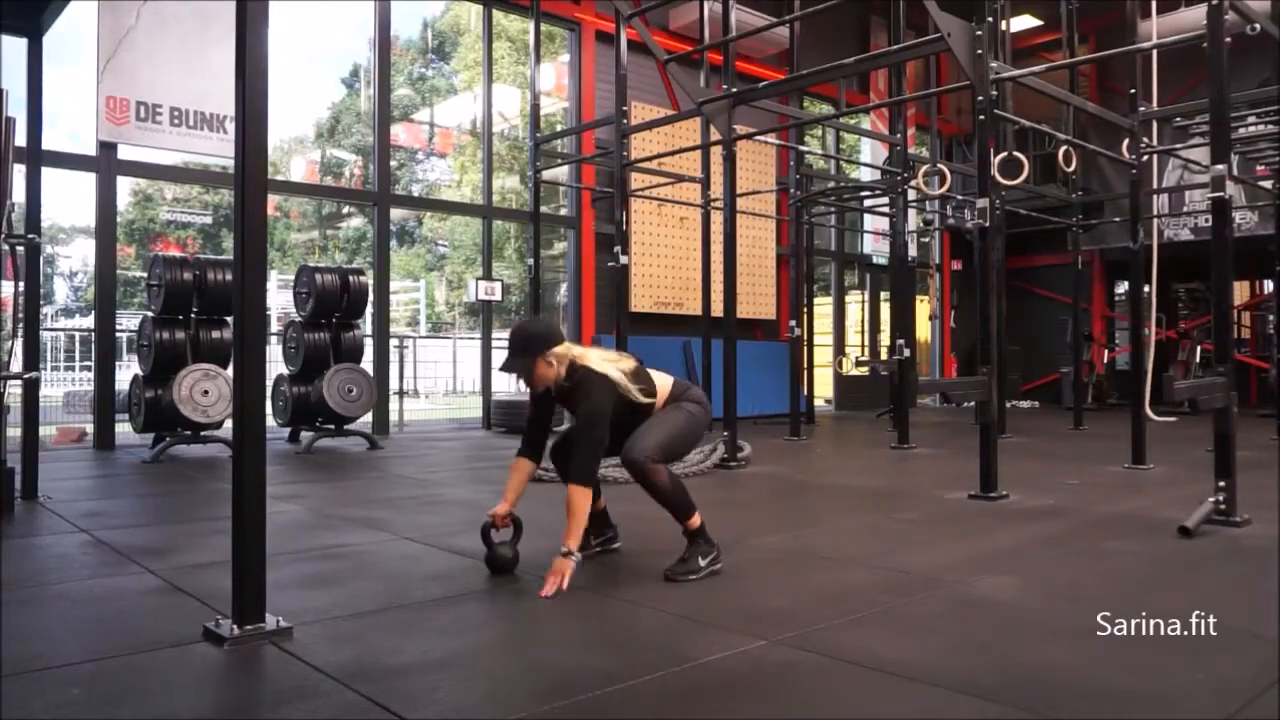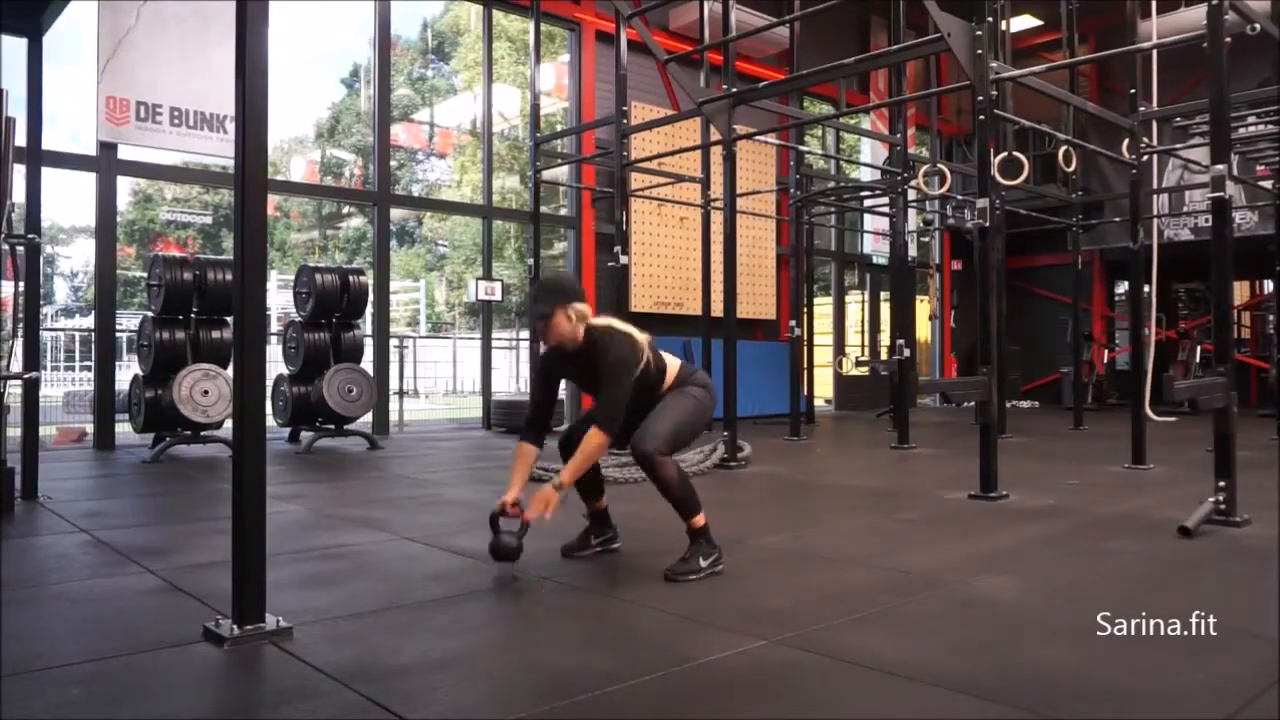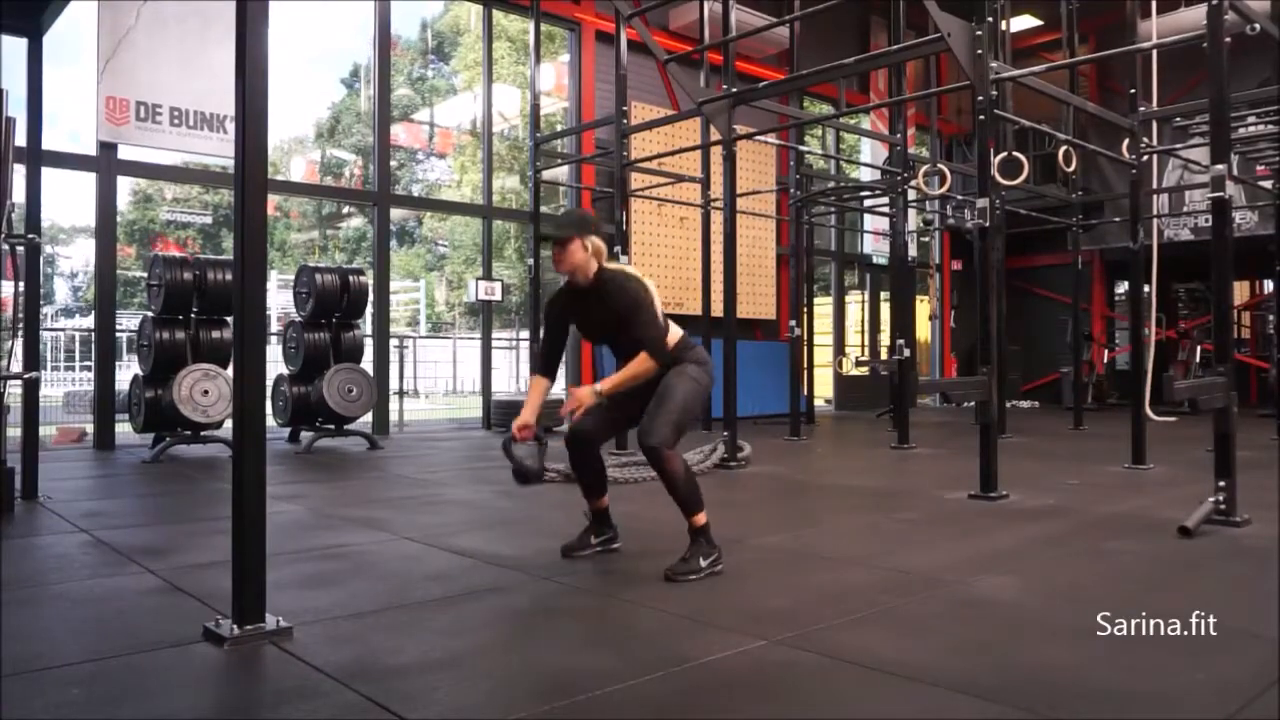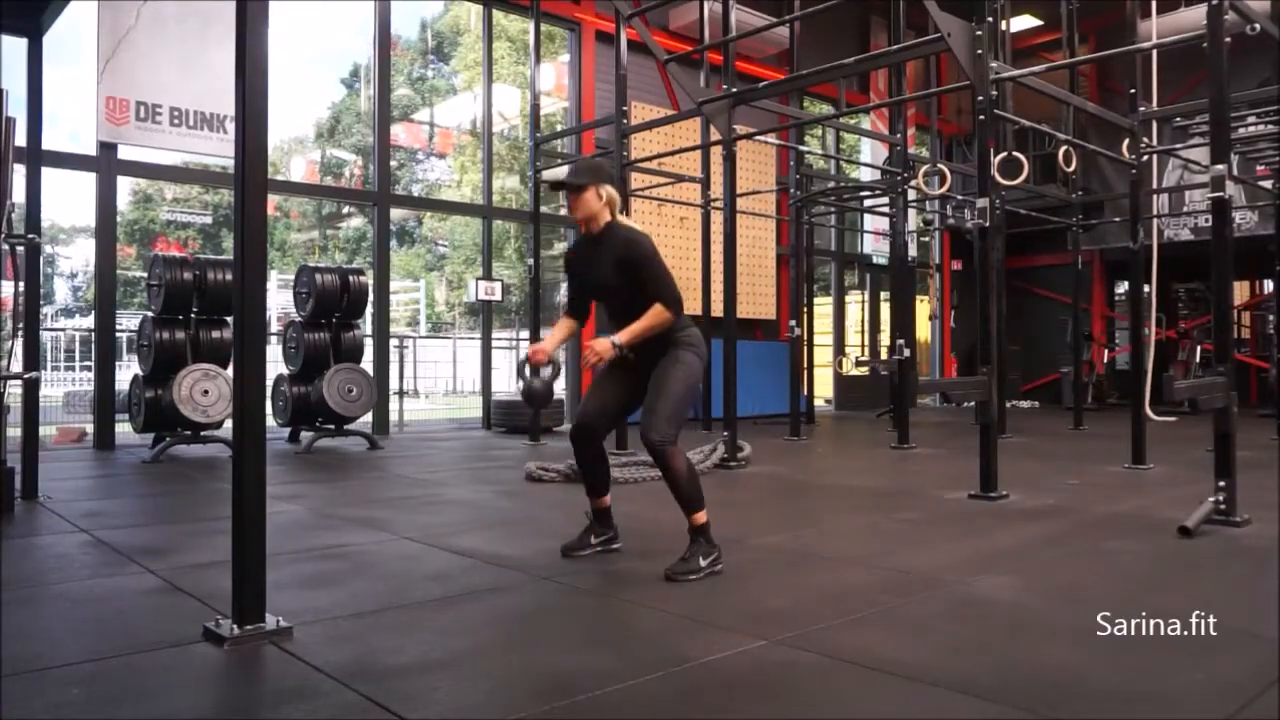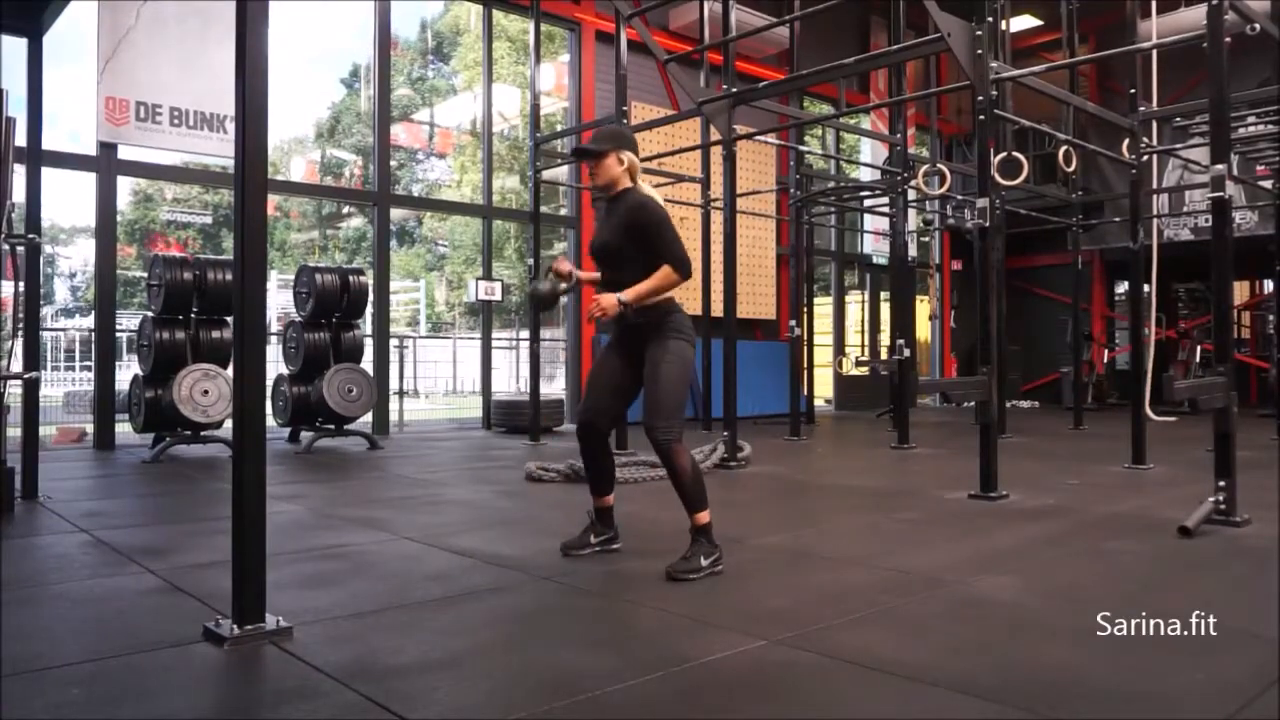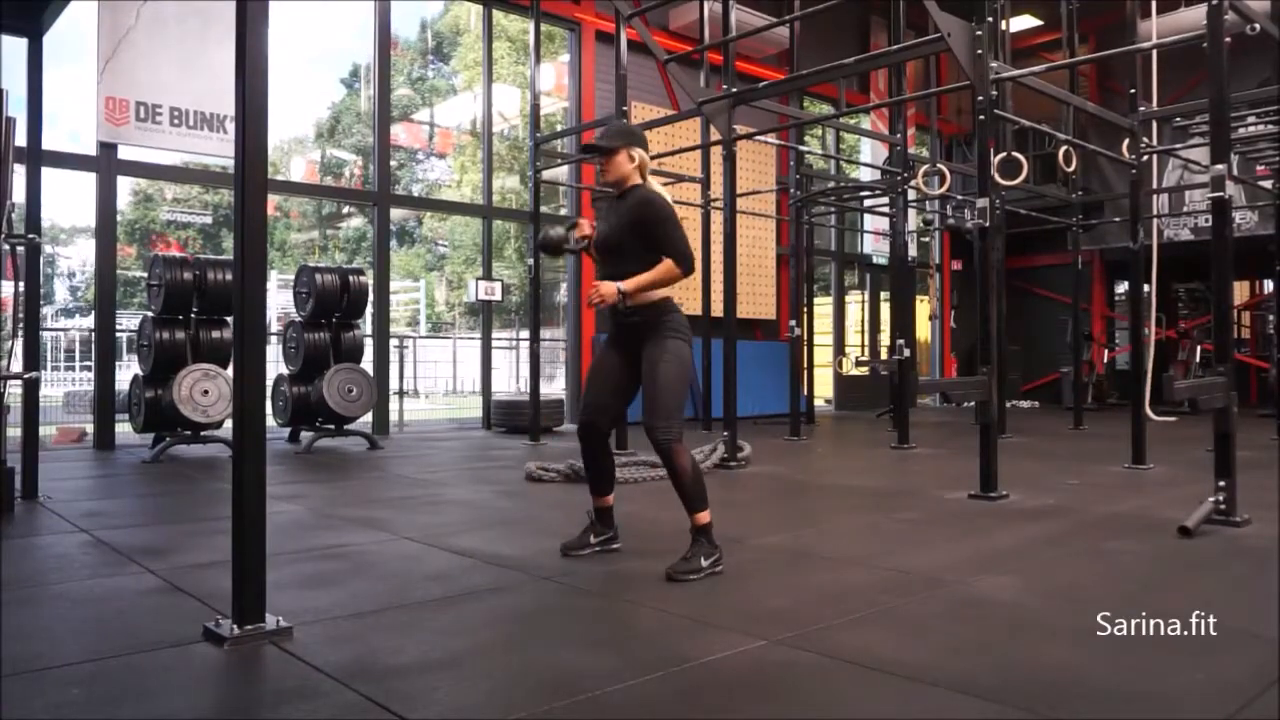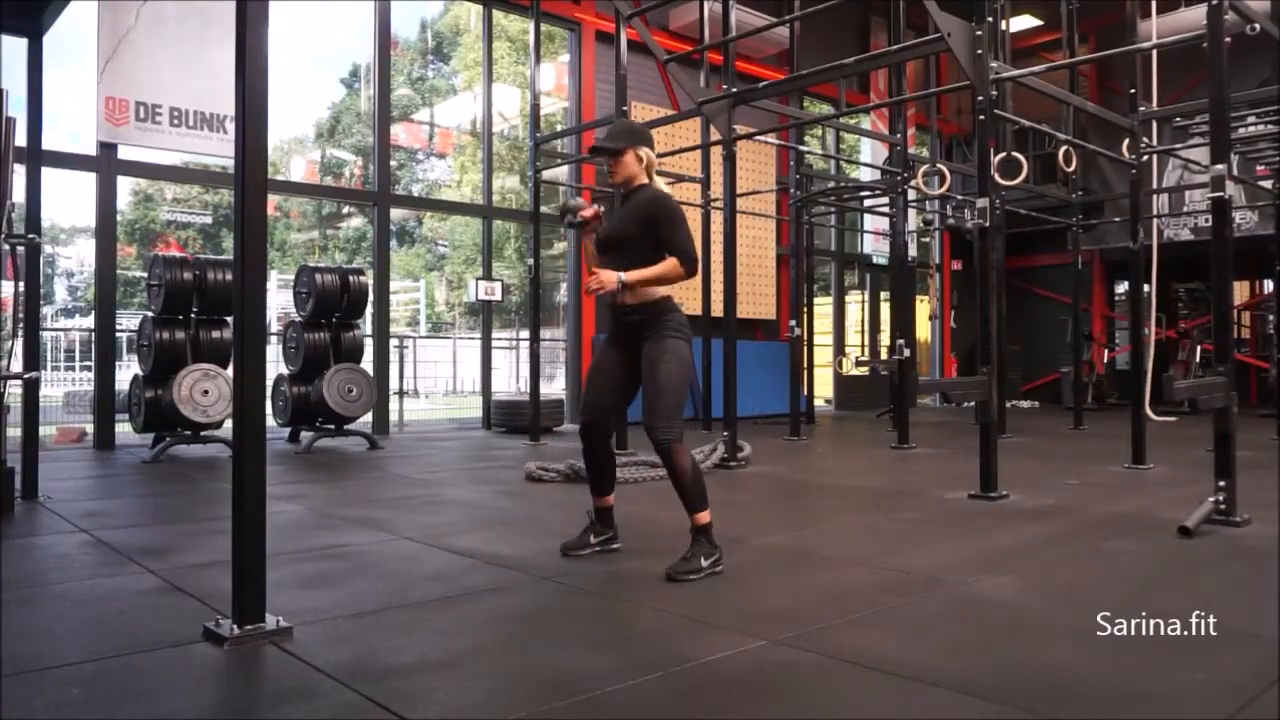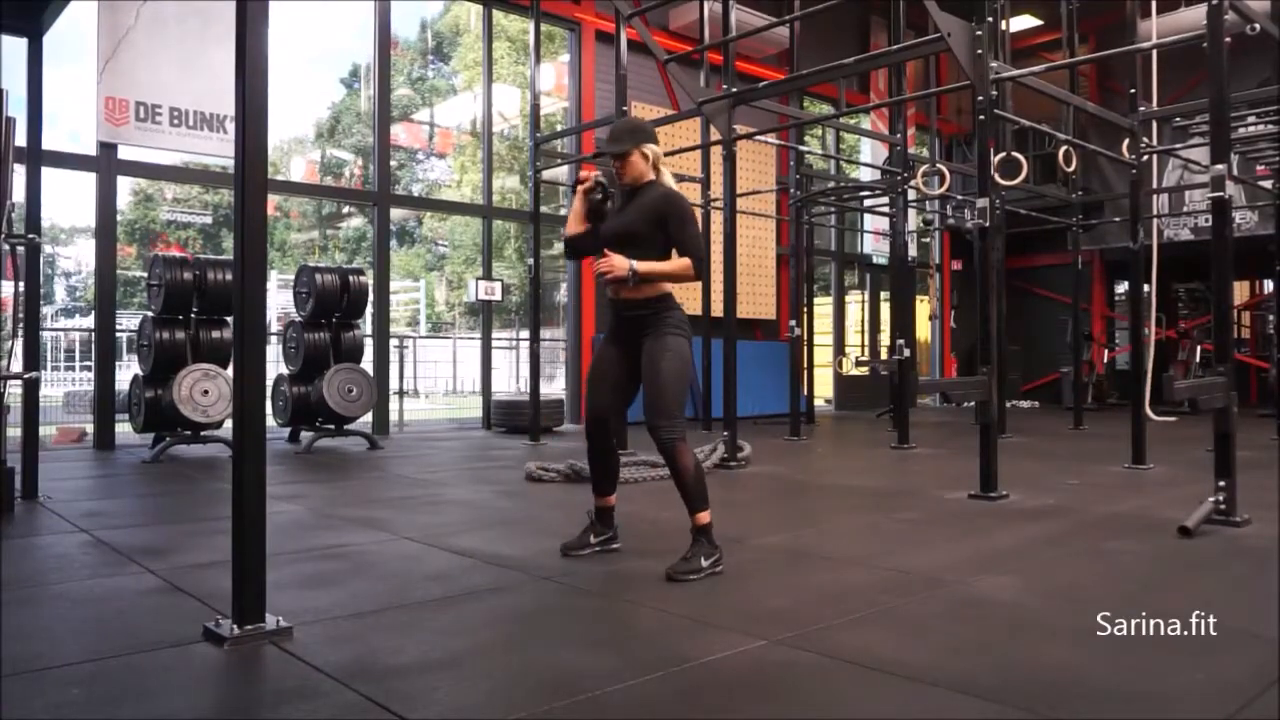
dt=0.1s
person 1, frame 1
left shoulder: (591, 385)
right shoulder: (547, 385)
left elbow: (586, 479)
right elbow: (531, 447)
left wrist: (568, 554)
right wrist: (507, 503)
left hip: (684, 407)
right hip: (641, 416)
left knee: (639, 457)
right knee: (565, 452)
left ankle: (704, 546)
right ankle: (603, 530)
person 1, frame 2
left shoulder: (612, 345)
right shoulder: (555, 358)
left elbow: (606, 425)
right elbow: (535, 428)
left wrist: (559, 486)
right wrist: (514, 489)
left hip: (689, 390)
right hip: (646, 401)
left knee: (648, 448)
right knee: (572, 444)
left ankle: (706, 546)
right ankle: (602, 529)
person 1, frame 3
left shoulder: (621, 287)
right shoulder: (563, 301)
left elbow: (655, 352)
right elbow: (546, 363)
left wrist: (598, 392)
right wrist: (529, 413)
left hip: (685, 363)
right hip: (639, 372)
left knee: (655, 440)
right knee: (580, 436)
left ankle: (705, 548)
right ankle: (602, 528)
person 1, frame 4
left shoulder: (629, 241)
right shoulder: (578, 253)
left elbow: (671, 304)
right elbow: (576, 314)
left wrist: (616, 342)
right wrist: (548, 344)
left hip: (677, 347)
right hip: (633, 354)
left knee: (657, 437)
right knee: (585, 428)
left ankle: (706, 544)
right ankle: (603, 527)
person 1, frame 5
left shoulder: (641, 206)
right shoulder: (605, 212)
left elbow: (680, 267)
left wrist: (623, 299)
right wrist: (575, 273)
left hip: (665, 330)
right hip: (625, 334)
left knee: (662, 433)
right knee: (590, 425)
left ankle: (706, 544)
right ankle: (604, 527)
person 1, frame 6
left shoulder: (648, 202)
right shoulder: (614, 207)
left elbow: (683, 263)
left wrist: (622, 288)
right wrist: (589, 241)
left hip: (662, 329)
right hip: (621, 332)
left knee: (662, 432)
right knee: (591, 424)
left ankle: (707, 543)
right ankle: (604, 525)
person 1, frame 7
left shoulder: (657, 202)
right shoulder: (619, 210)
left elbow: (685, 264)
right elbow: (599, 264)
left wrist: (622, 278)
right wrist: (588, 227)
left hip: (661, 327)
right hip: (620, 330)
left knee: (663, 432)
right knee: (593, 425)
left ankle: (707, 545)
right ankle: (603, 527)
person 1, frame 8
left shoulder: (667, 200)
right shoulder: (619, 205)
left elbow: (695, 264)
right elbow: (575, 248)
left wrist: (633, 268)
right wrist: (582, 196)
left hip: (661, 324)
right hip: (620, 326)
left knee: (666, 431)
right knee: (597, 424)
left ankle: (706, 544)
right ankle: (604, 526)
